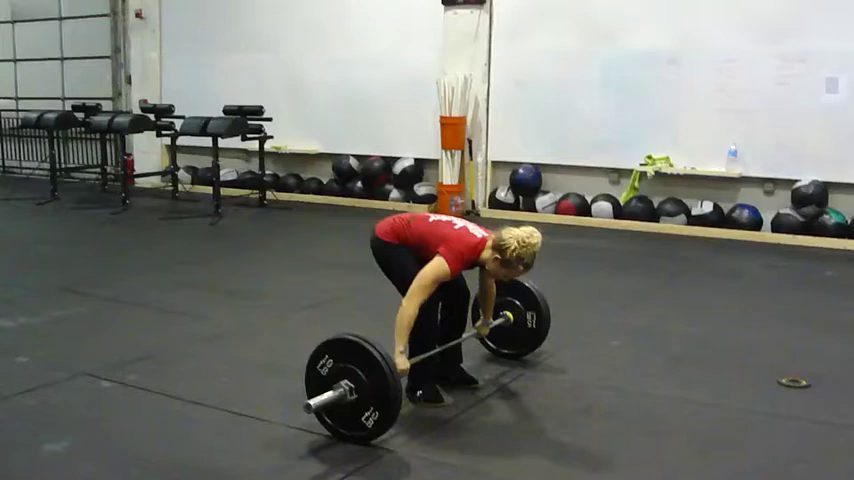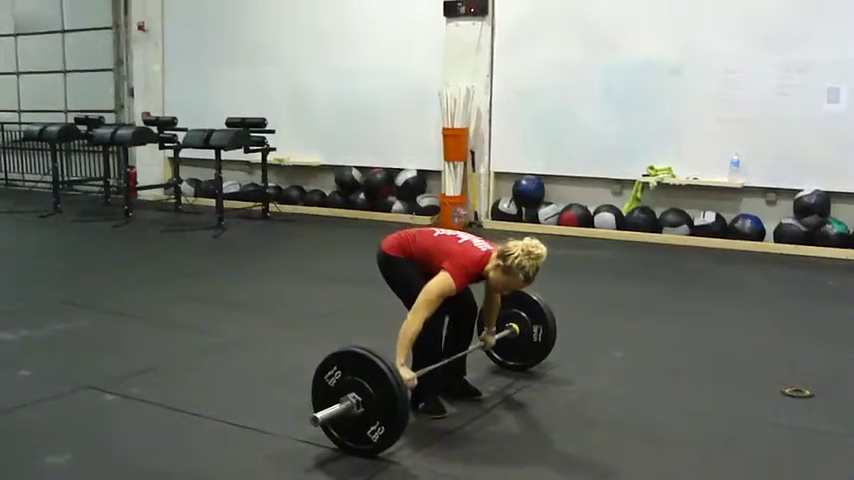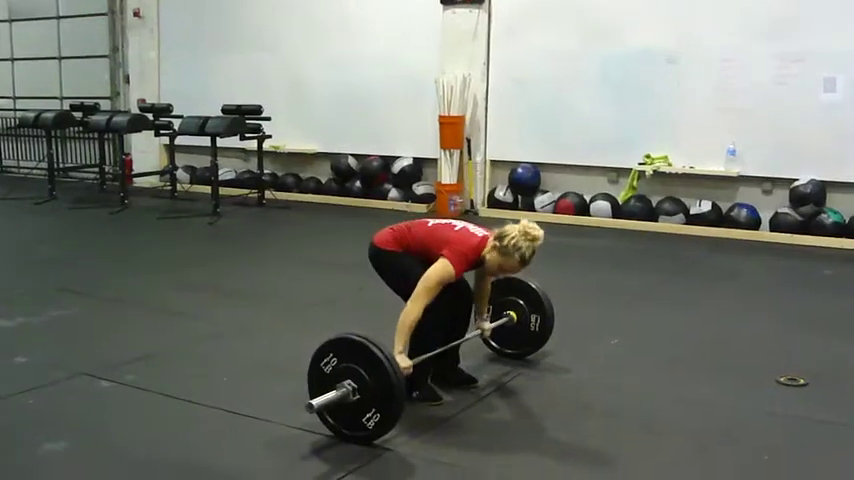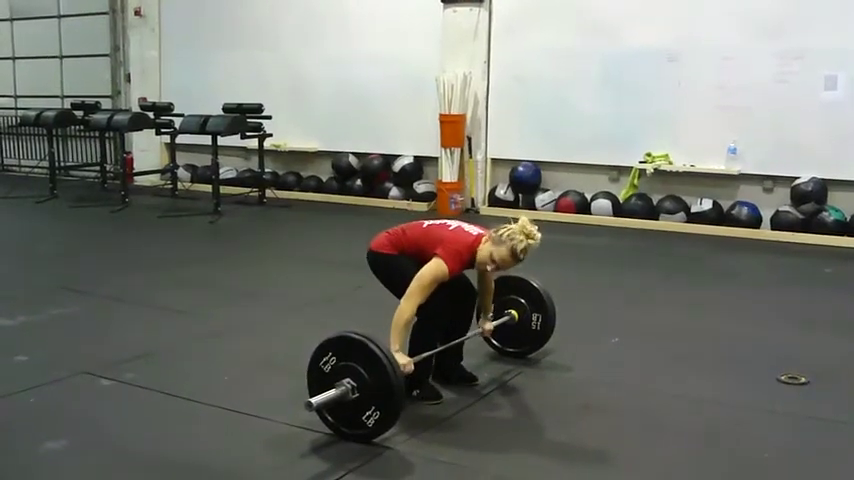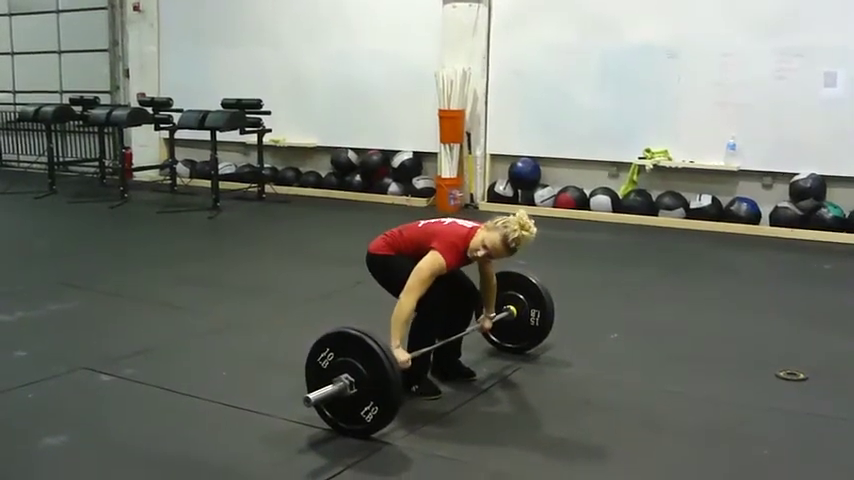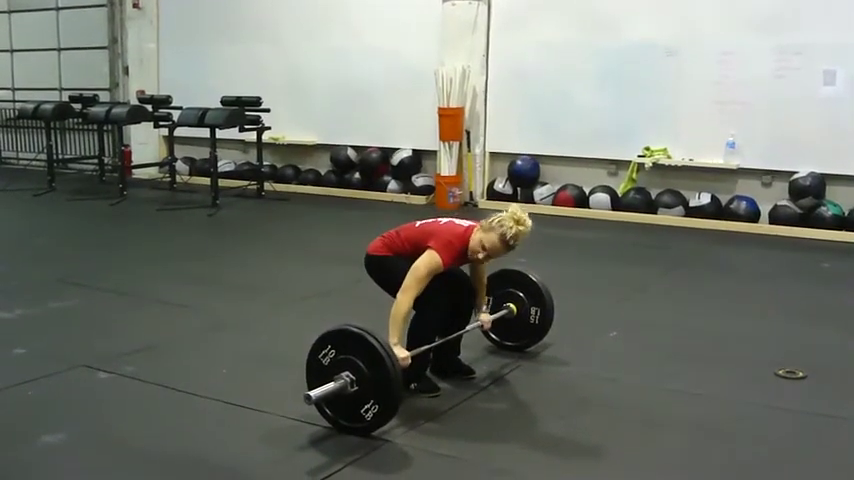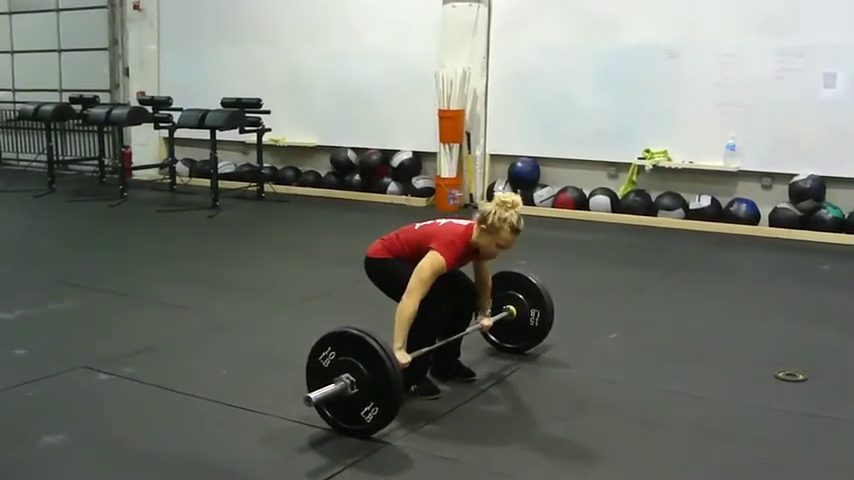
dt=0.3s
person 1, frame 1
left shoulder: (492, 247)
right shoulder: (459, 252)
left elbow: (487, 286)
right elbow: (411, 302)
left wrist: (486, 321)
right wrist: (399, 354)
left hip: (417, 239)
right hip: (390, 240)
left knee: (459, 296)
right knee: (427, 303)
left ankle: (448, 369)
right ankle: (419, 383)
person 1, frame 2
left shoulder: (496, 259)
right shoulder: (463, 267)
left elbow: (492, 297)
right elbow: (416, 316)
left wrist: (490, 331)
right wrist: (401, 366)
left hip: (423, 254)
right hip: (396, 255)
left knee: (466, 309)
right knee: (433, 316)
left ankle: (451, 381)
right ankle: (422, 395)
person 1, frame 3
left shoulder: (489, 245)
right shoulder: (462, 253)
left elbow: (482, 281)
right elbow: (415, 304)
left wrist: (482, 318)
right wrist: (399, 354)
left hip: (416, 250)
right hip: (387, 249)
left knee: (463, 298)
right knee: (437, 306)
left ankle: (445, 369)
right ankle: (414, 382)
person 1, frame 4
left shoulder: (486, 245)
right shoulder: (457, 251)
left elbow: (486, 283)
right elbow: (409, 302)
left wrist: (486, 317)
right wrist: (396, 352)
left hip: (415, 252)
right hip: (385, 252)
left knee: (465, 296)
right knee: (435, 306)
left ankle: (447, 367)
right ankle: (415, 381)
person 1, frame 5
left shoulder: (487, 241)
right shoulder: (453, 245)
left elbow: (488, 281)
right elbow: (408, 297)
left wrist: (488, 315)
right wrist: (396, 348)
left hip: (414, 255)
right hip: (384, 255)
left knee: (467, 296)
right knee: (435, 302)
left ankle: (446, 363)
right ankle: (412, 376)
person 1, frame 6
left shoulder: (481, 238)
right shoulder: (449, 243)
left elbow: (479, 280)
right elbow: (405, 295)
left wrist: (481, 310)
right wrist: (395, 345)
left hip: (413, 255)
right hip: (382, 256)
left knee: (465, 293)
right knee: (434, 301)
left ankle: (445, 361)
right ankle: (412, 374)
person 1, frame 7
left shoulder: (479, 239)
right shoulder: (451, 244)
left elbow: (483, 281)
right elbow: (410, 298)
left wrist: (484, 314)
right wrist: (398, 349)
left hip: (414, 258)
right hip: (382, 259)
left knee: (467, 295)
right knee: (435, 303)
left ankle: (445, 363)
right ankle: (411, 376)
